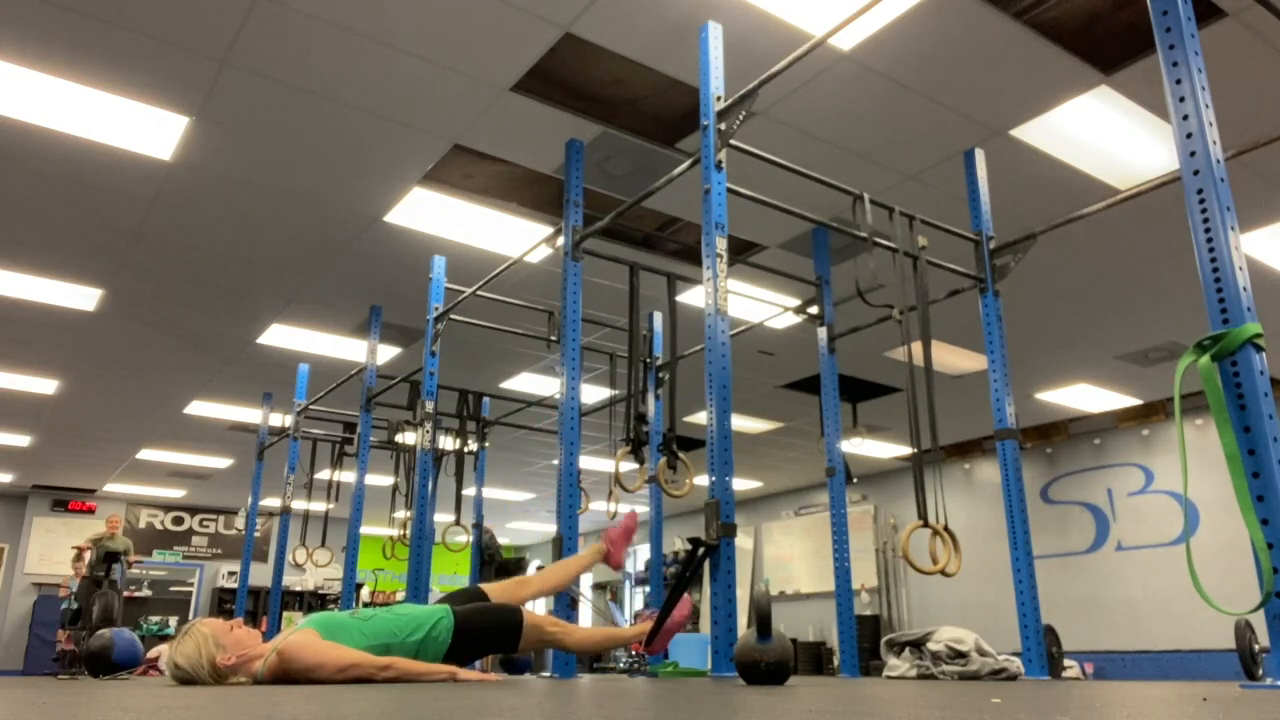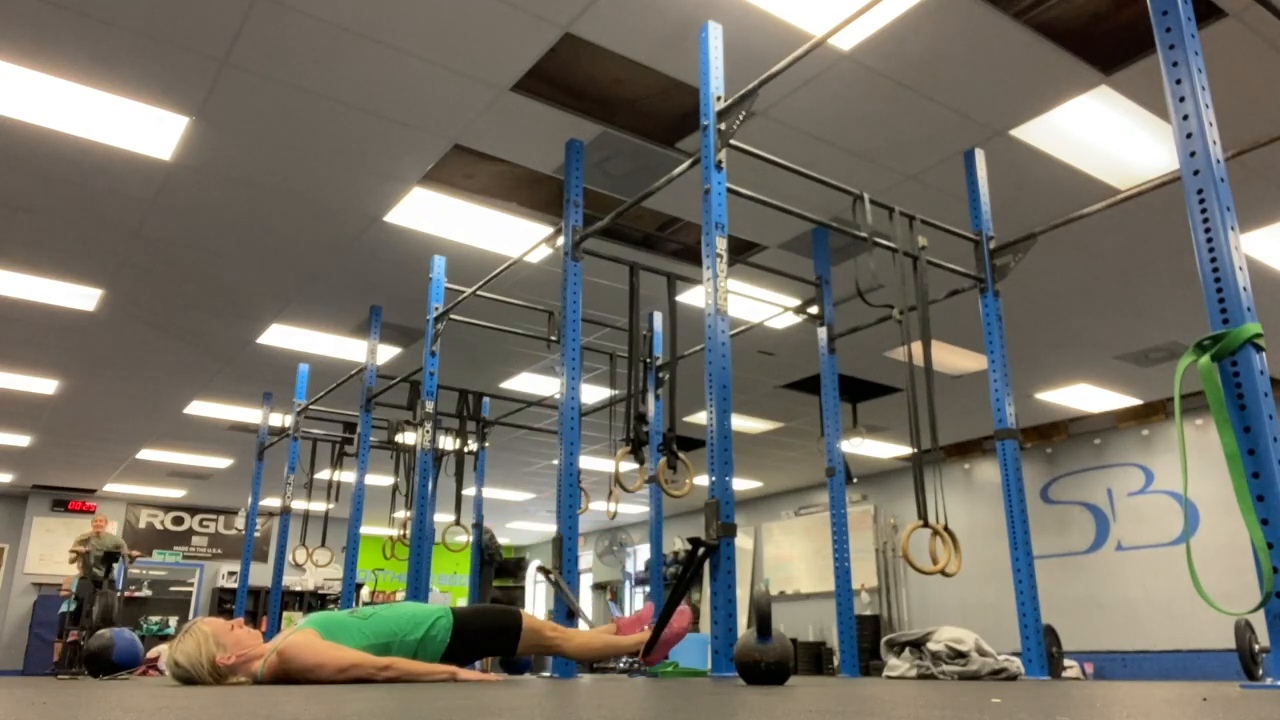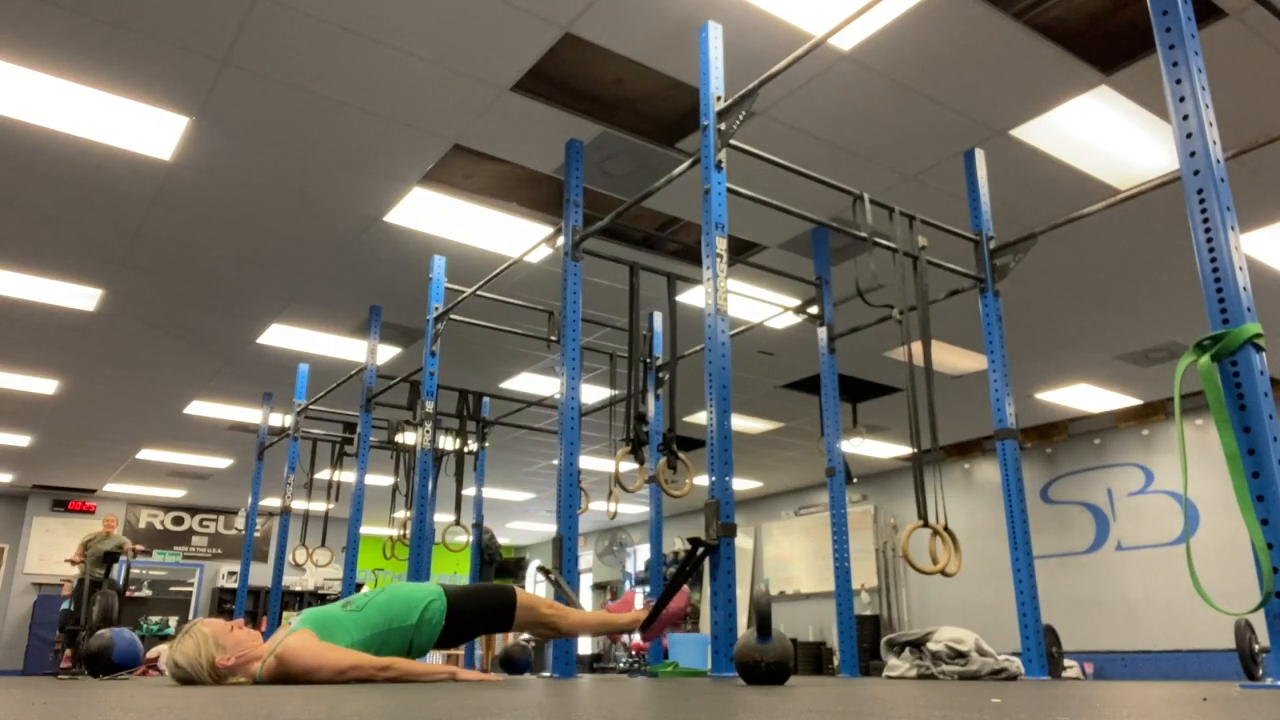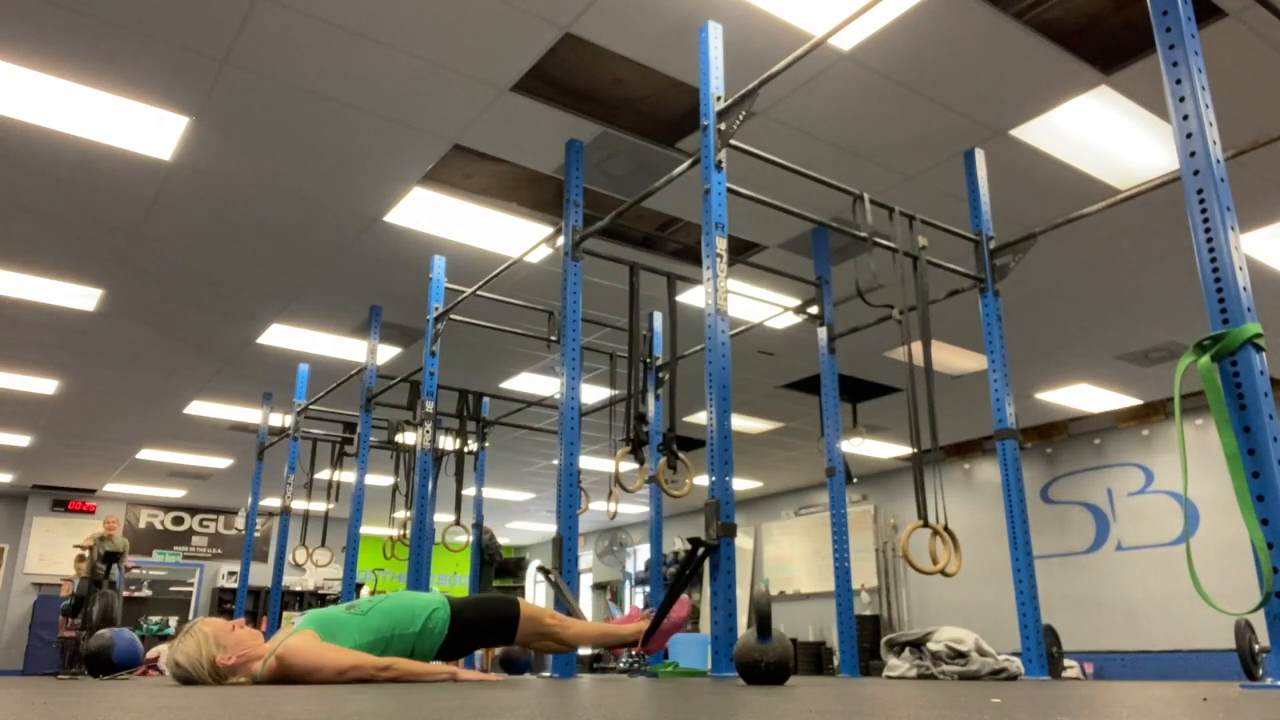
dt=0.4s
person 1, frame 1
left shoulder: (274, 656)
right shoulder: (289, 656)
right elbow: (378, 667)
right wrist: (455, 672)
left hip: (431, 618)
right hip: (439, 634)
left knee: (525, 587)
right knee: (548, 628)
left ankle: (605, 549)
right ankle: (647, 633)
person 1, frame 2
left shoulder: (276, 653)
right shoulder: (290, 656)
right elbow: (381, 668)
right wrist: (458, 674)
left hip: (426, 619)
right hip: (439, 634)
left knee: (540, 630)
right knee: (548, 635)
left ankle: (620, 632)
right ankle: (647, 642)
person 1, frame 3
left shoulder: (275, 651)
right shoulder: (289, 659)
right elbow: (380, 669)
right wrist: (456, 674)
left hip: (425, 606)
right hip: (434, 613)
left knee: (535, 616)
right knee: (545, 613)
left ankle: (614, 618)
right ankle: (642, 621)
person 1, frame 4
left shoulder: (278, 649)
right shoulder: (290, 659)
right elbow: (380, 668)
right wrist: (458, 674)
left hip: (430, 613)
right hip: (438, 624)
left knee: (529, 631)
right knee: (547, 623)
left ankle: (621, 633)
right ankle: (643, 632)
